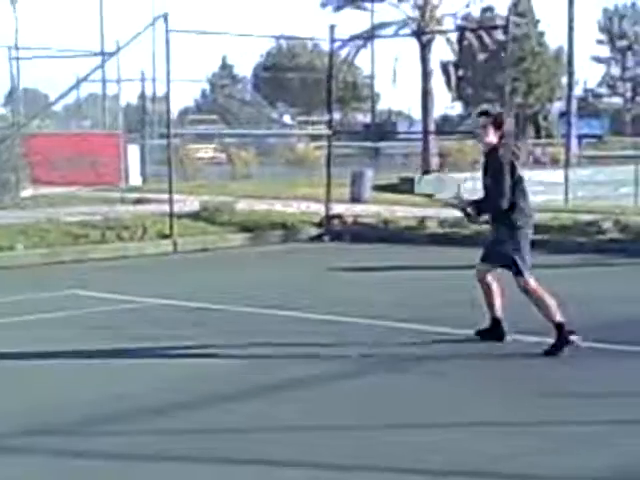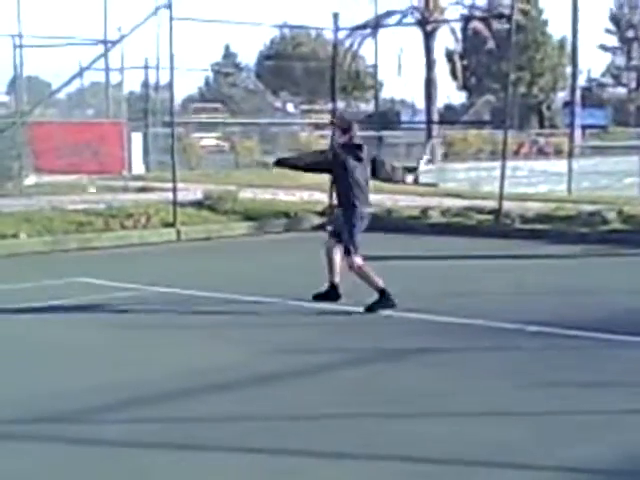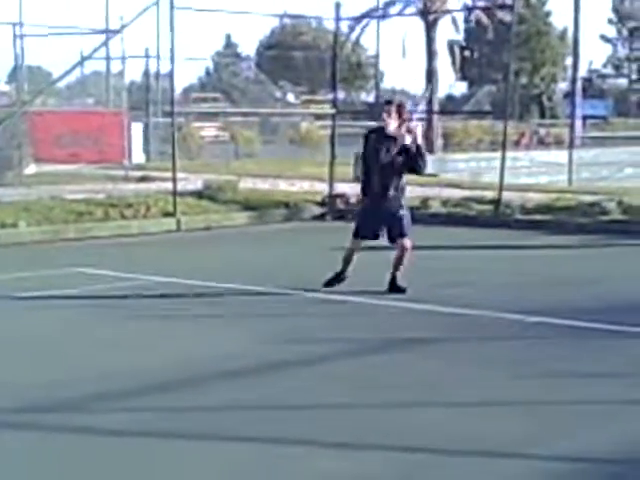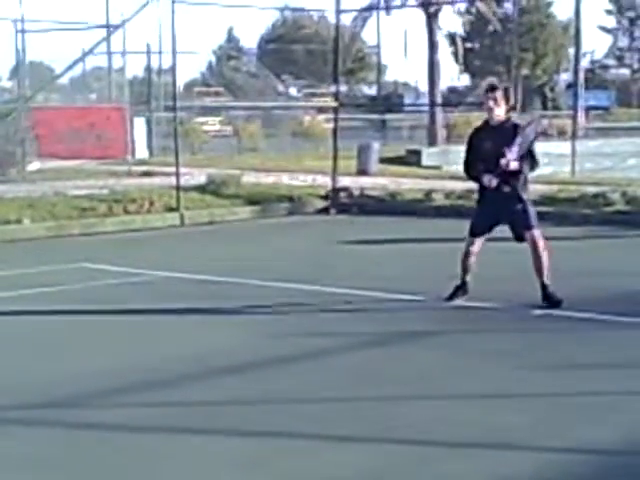
dt=1s
person 1, frame 1
left shoulder: (500, 159)
right shoulder: (492, 157)
left elbow: (501, 200)
left wrist: (471, 207)
right wrist: (476, 207)
left hip: (513, 228)
right hip: (502, 228)
left knee: (527, 284)
right knee: (483, 273)
left ankle: (564, 334)
right ankle: (495, 326)
person 1, frame 2
left shoulder: (339, 152)
right shoulder: (361, 152)
left elbow: (311, 164)
left wrist: (275, 162)
left hip: (354, 213)
right hip: (361, 210)
left knee: (353, 261)
right knee: (333, 244)
left ankle: (385, 296)
right ankle: (333, 289)
person 1, frame 3
left shoulder: (408, 143)
right shoulder: (372, 136)
left elbow: (419, 169)
right elbow: (370, 160)
left wrist: (417, 145)
left hip: (395, 200)
right hip: (371, 199)
left knee: (404, 245)
right knee: (355, 243)
left ankle: (394, 281)
right ankle: (342, 272)
person 1, frame 4
left shoulder: (516, 130)
right shoulder: (477, 134)
left elbow: (532, 162)
right elbow: (469, 166)
left wrist: (516, 165)
right wrist: (482, 176)
left hip: (515, 195)
right hip: (488, 195)
left knee: (536, 239)
right knee: (472, 245)
left ankle: (546, 290)
right ankle: (463, 285)
